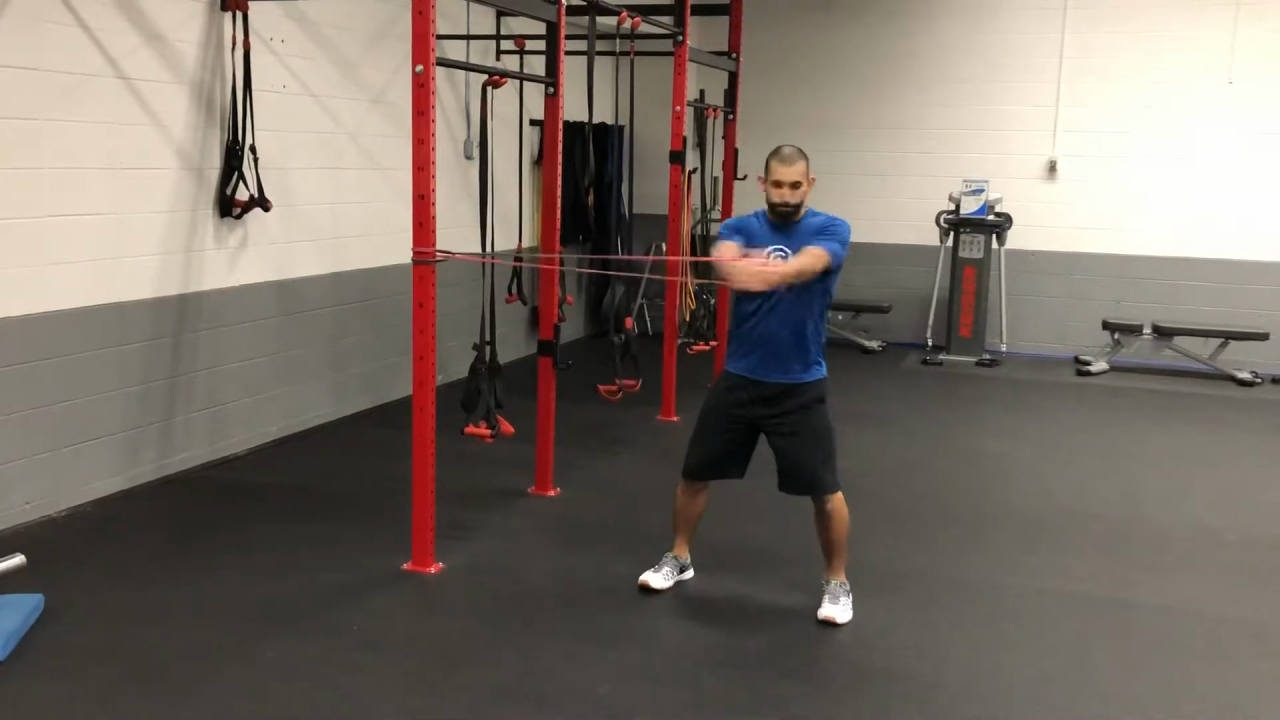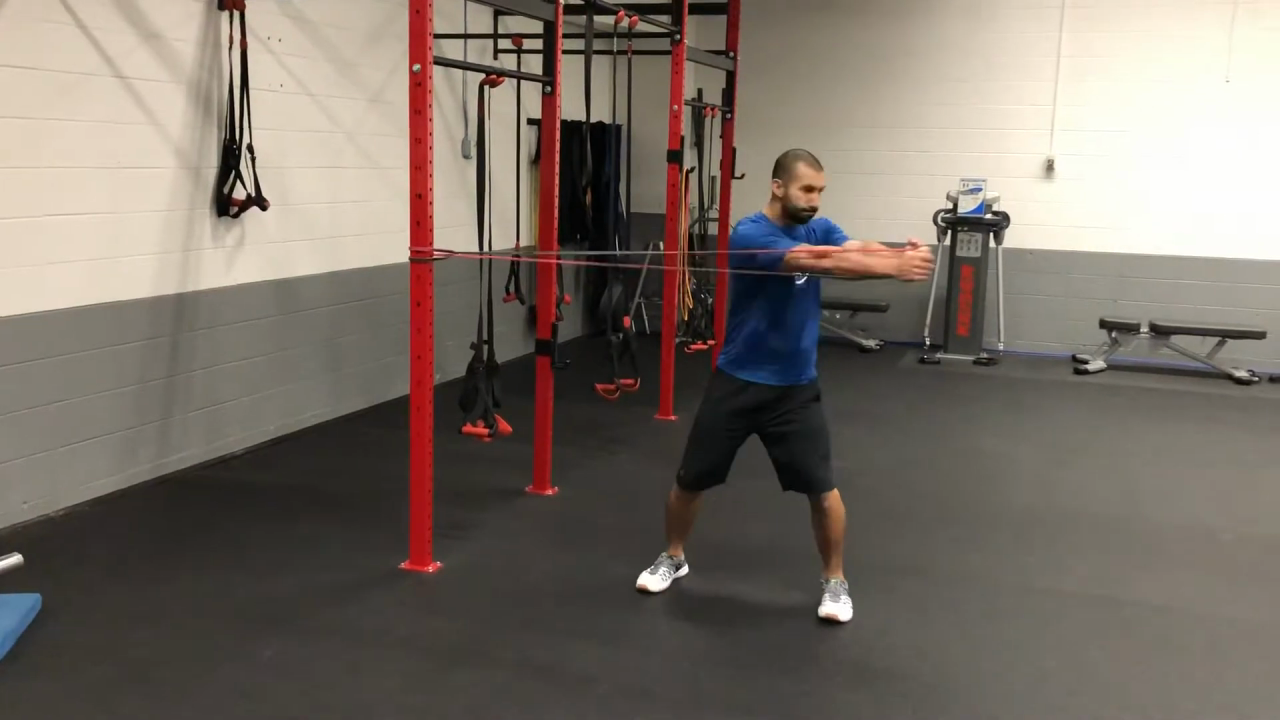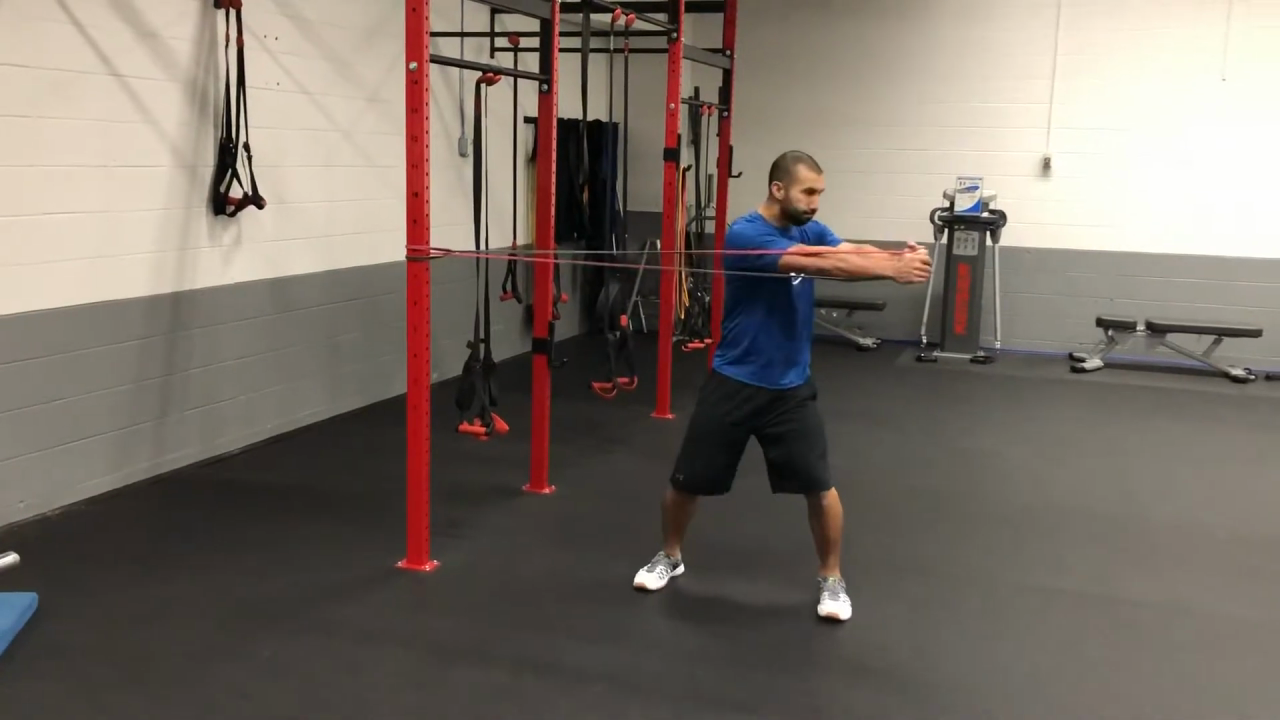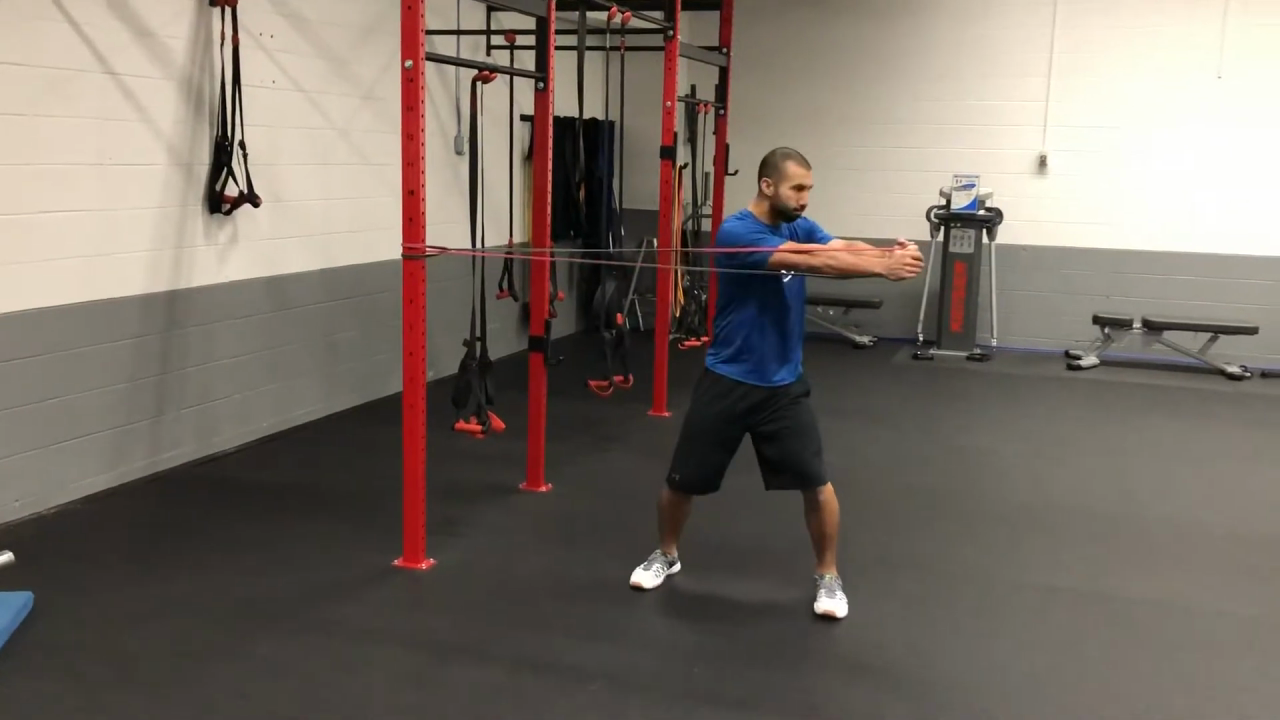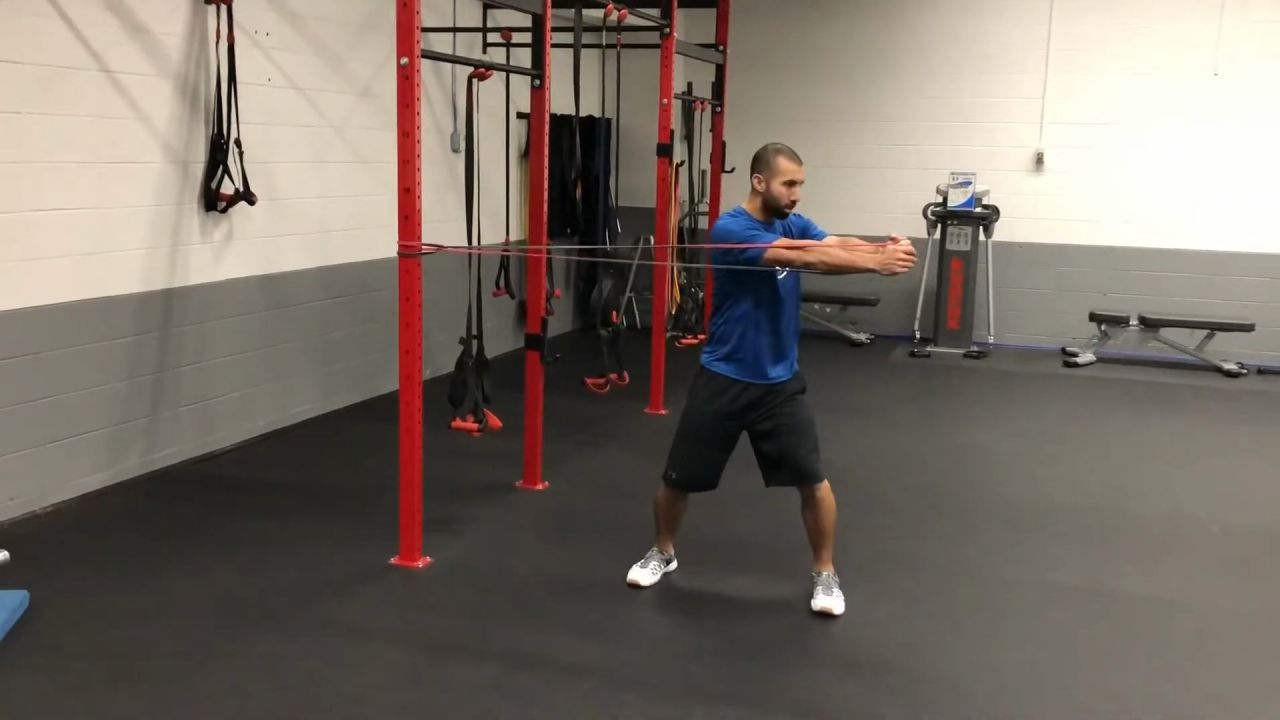
dt=0.2s
person 1, frame 1
left shoulder: (830, 228)
right shoulder: (742, 227)
left elbow: (808, 264)
right elbow: (726, 255)
left wrist: (769, 274)
right wrist: (736, 269)
left hip: (801, 384)
right hip: (741, 377)
left knee: (824, 490)
right knee: (696, 474)
left ankle: (837, 582)
right ankle: (678, 559)
person 1, frame 2
left shoulder: (818, 228)
right shoulder: (750, 236)
left elbow: (858, 250)
right elbow: (821, 263)
left wrist: (904, 254)
right wrist: (895, 268)
left hip: (796, 387)
right hip: (738, 382)
left knee: (822, 488)
right knee: (691, 479)
left ankle: (834, 580)
right ankle: (673, 557)
person 1, frame 3
left shoulder: (810, 230)
right shoulder: (745, 235)
left elbow: (851, 252)
right elbow: (818, 265)
left wrist: (899, 256)
right wrist: (892, 270)
left hip: (791, 387)
right hip: (734, 383)
left knee: (820, 488)
right knee: (687, 482)
left ankle: (831, 578)
right ankle: (669, 556)
person 1, frame 4
left shoulder: (800, 227)
right shoulder: (736, 233)
left elbow: (843, 248)
right elbow: (808, 262)
left wrist: (890, 253)
right wrist: (882, 267)
left hip: (785, 384)
right hip: (727, 381)
left knee: (816, 484)
right knee: (683, 482)
left ankle: (828, 576)
right ankle: (666, 555)
person 1, frame 5
left shoulder: (795, 224)
right shoulder: (731, 230)
left elbow: (837, 245)
right elbow: (802, 258)
left wrist: (883, 248)
right wrist: (876, 263)
left hip: (781, 381)
right hip: (724, 379)
left knee: (813, 481)
right knee: (678, 479)
left ankle: (824, 573)
right ankle: (662, 552)
